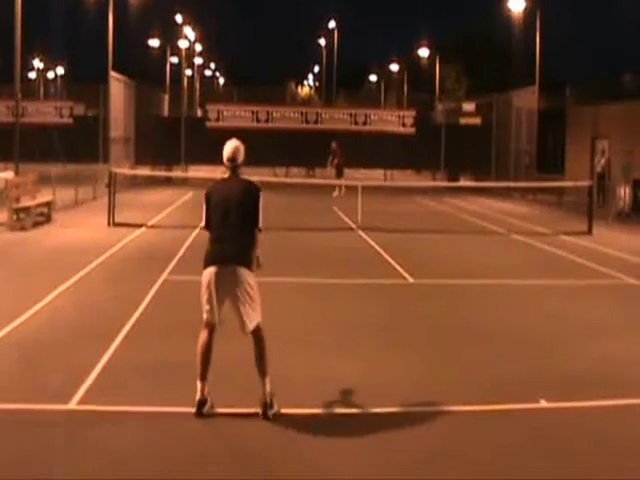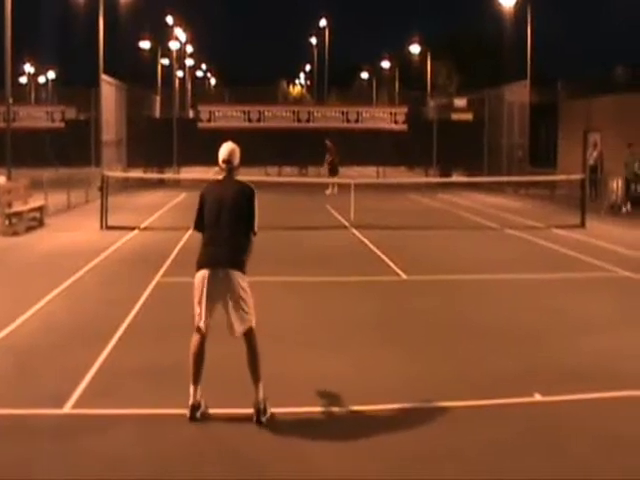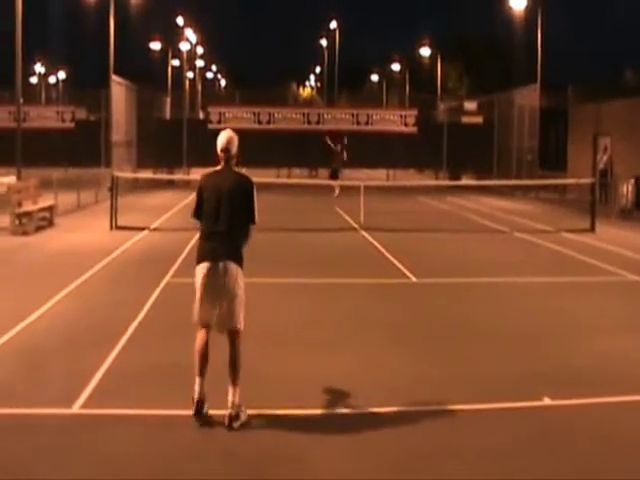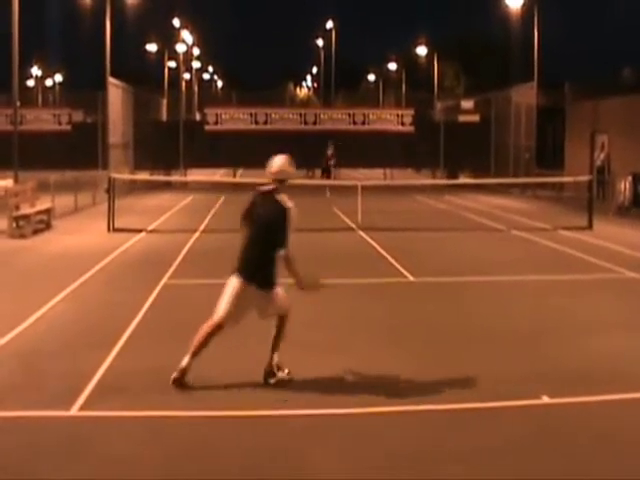
dt=0.7s
person 1, frame 1
left shoulder: (211, 191)
right shoulder: (252, 190)
right elbow: (254, 232)
right wrist: (252, 259)
left hip: (213, 263)
right hip: (240, 264)
left knee: (208, 327)
right knee: (256, 328)
left ankle: (201, 394)
right ankle: (266, 395)
person 1, frame 2
left shoulder: (207, 191)
right shoulder: (247, 192)
left elbow: (201, 230)
right elbow: (250, 237)
left hip: (206, 266)
right hip: (233, 267)
left knee: (200, 331)
right knee: (249, 332)
left ankle: (195, 399)
right ankle: (260, 402)
person 1, frame 3
left shoulder: (205, 181)
right shoulder: (244, 183)
left elbow: (201, 220)
right elbow: (247, 229)
left hip: (205, 258)
right hip: (230, 260)
left knee: (204, 328)
right knee: (234, 334)
left ankle: (199, 394)
right ankle: (234, 406)
person 1, frame 4
left shoulder: (258, 196)
right shoulder: (284, 207)
right elbow: (284, 252)
right wrist: (300, 280)
left hip: (240, 274)
right hip: (262, 280)
left knee: (216, 323)
right knee: (283, 312)
left ankle: (183, 369)
right ankle: (272, 368)
